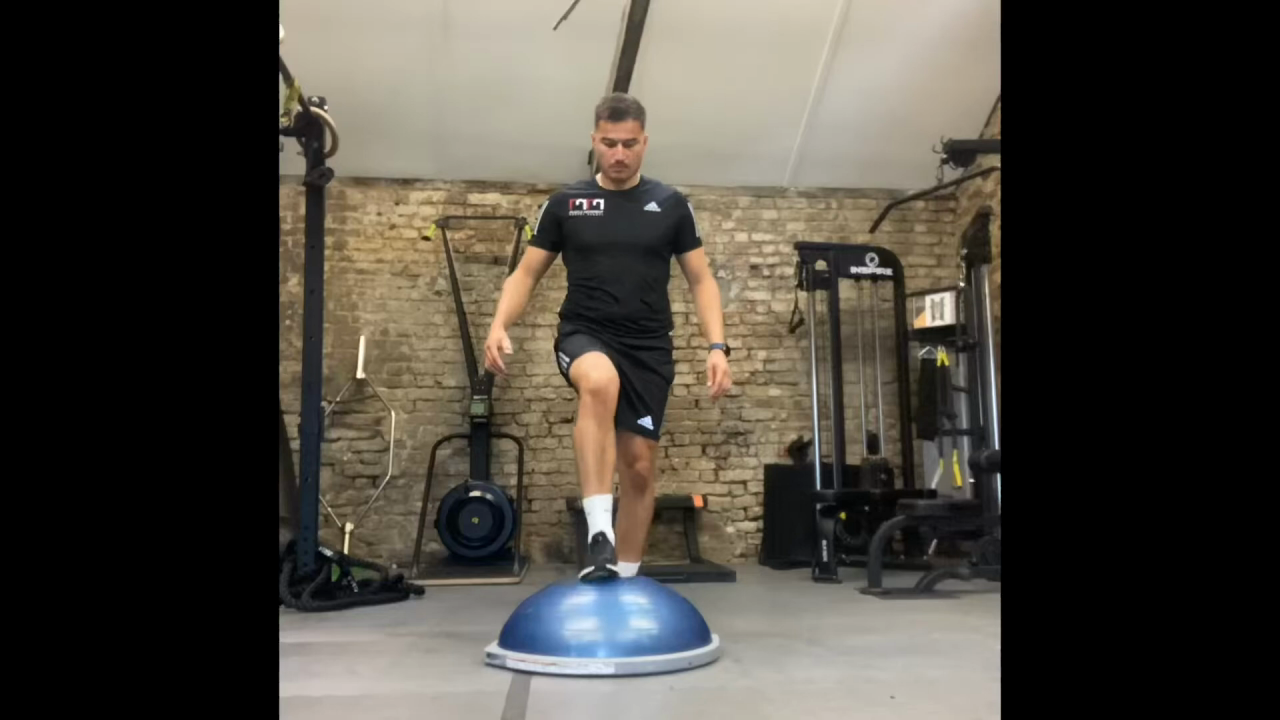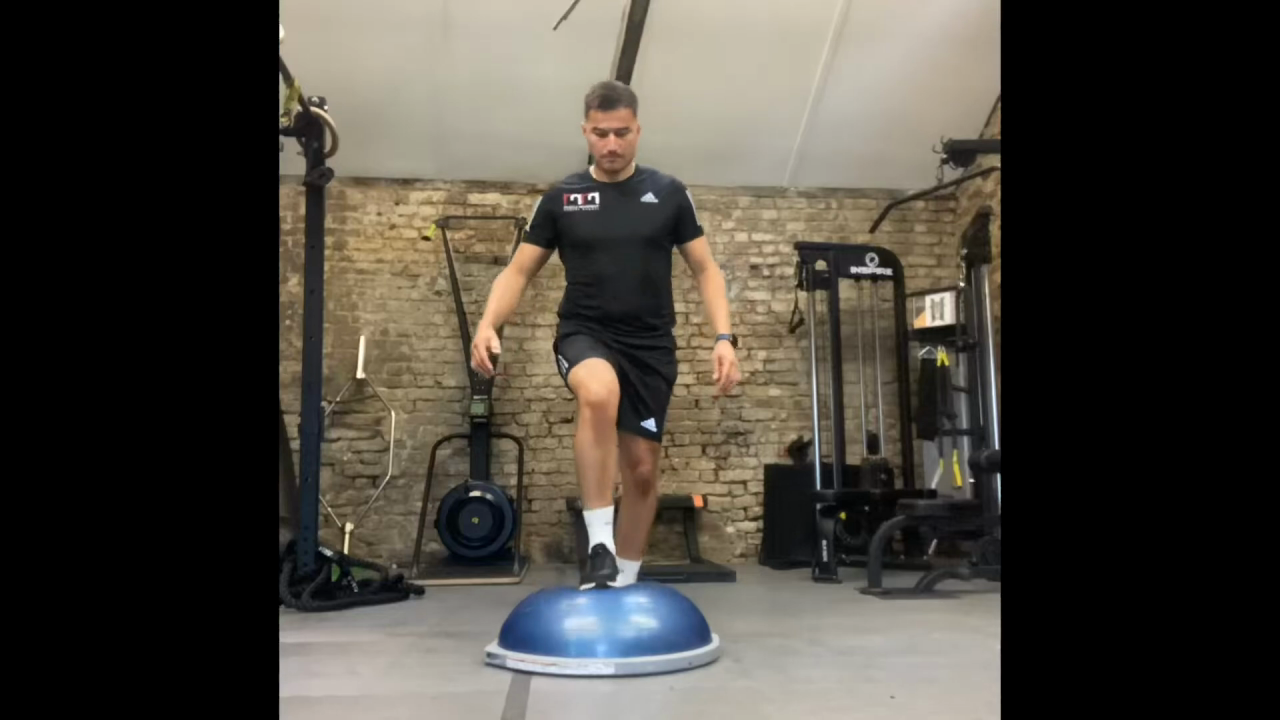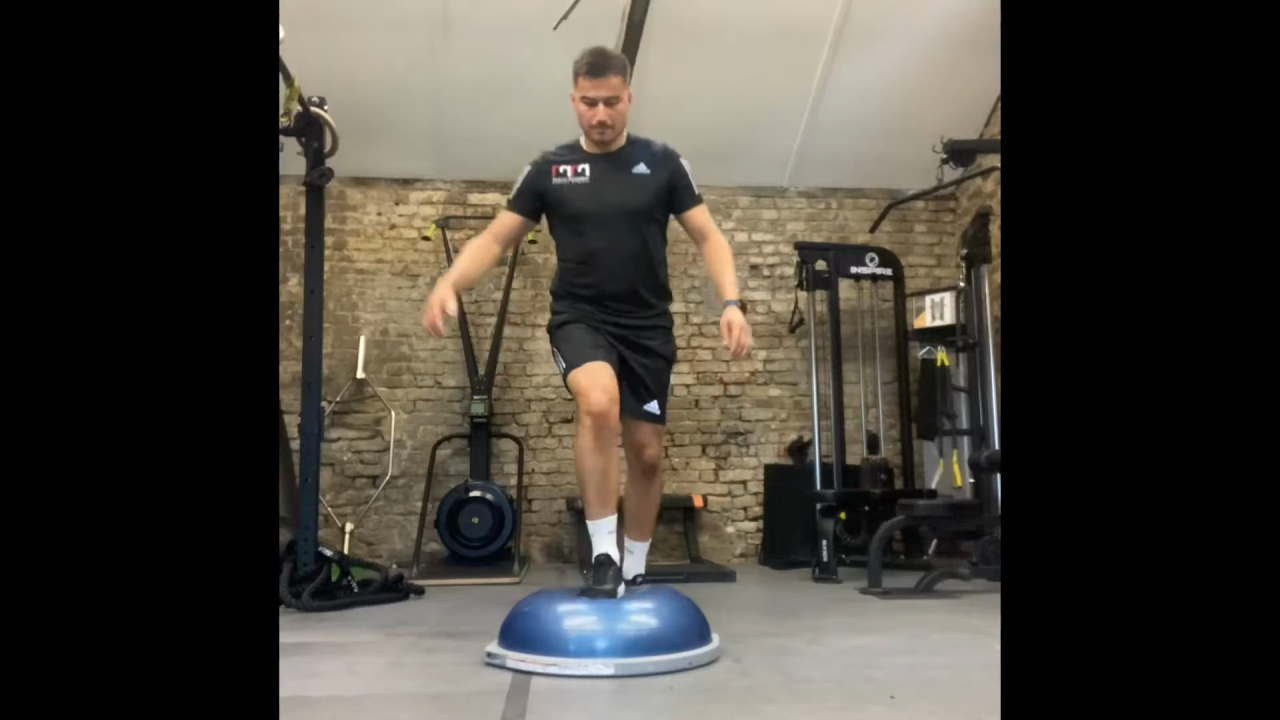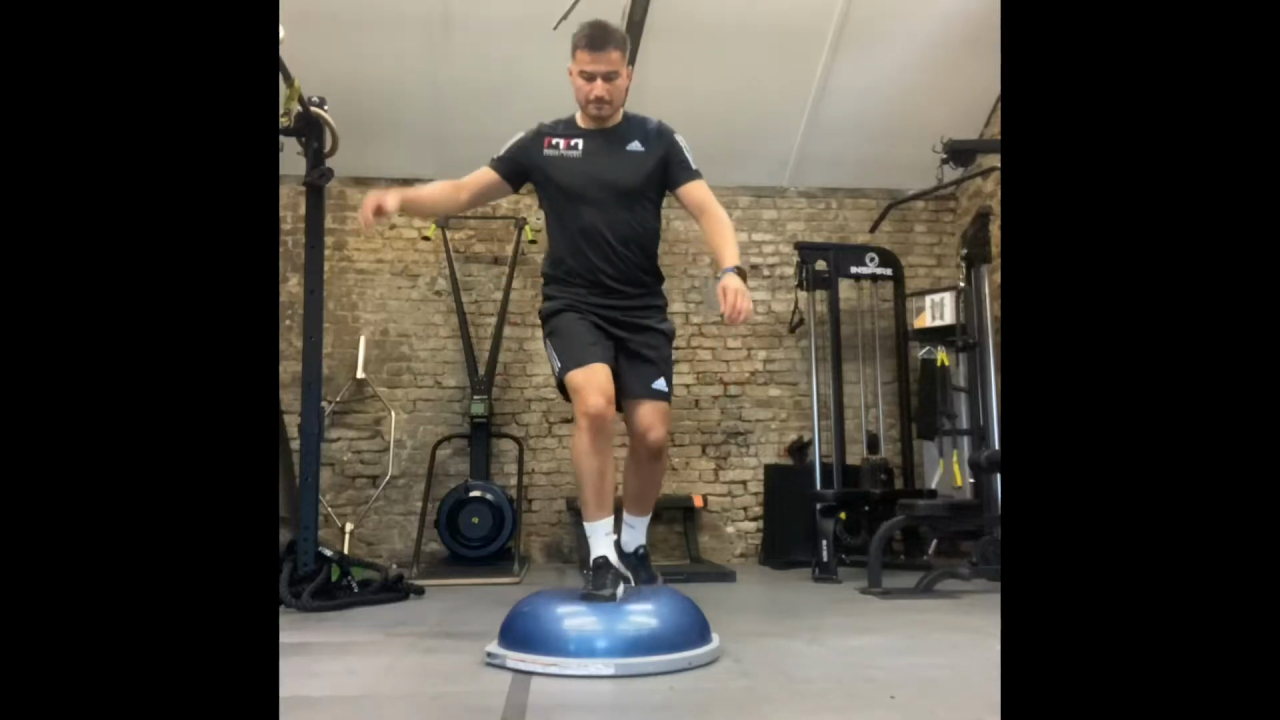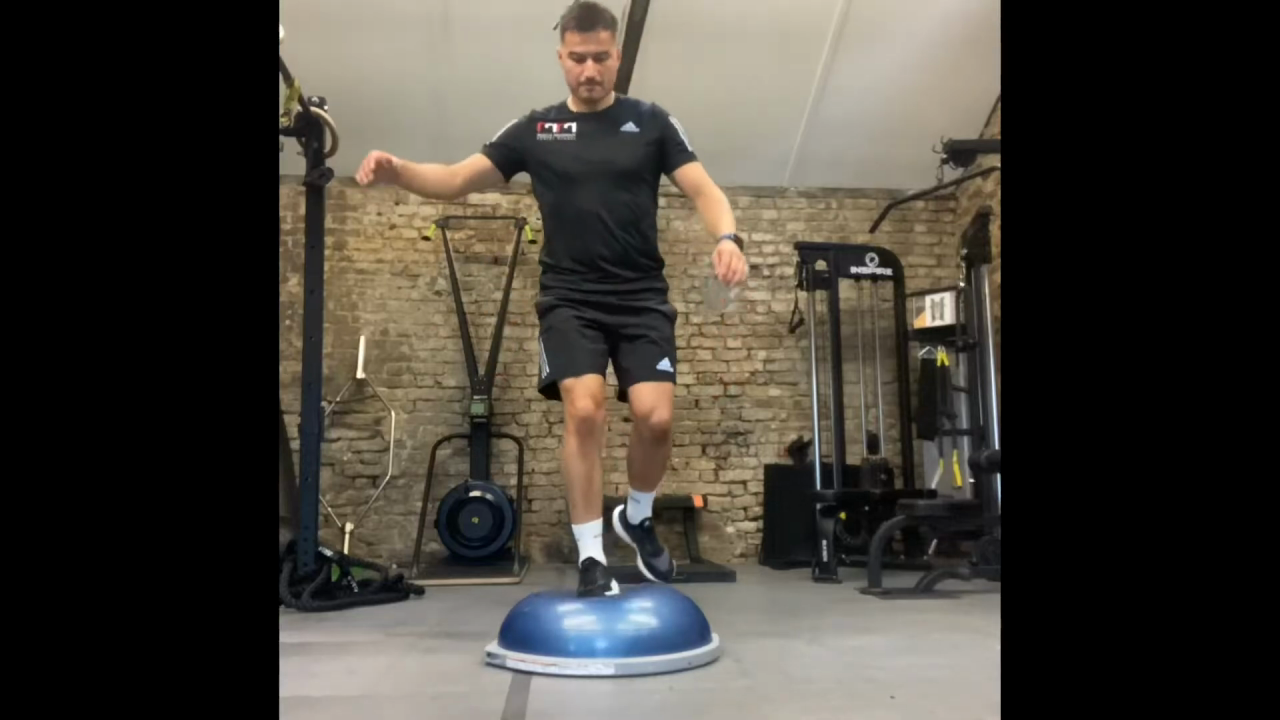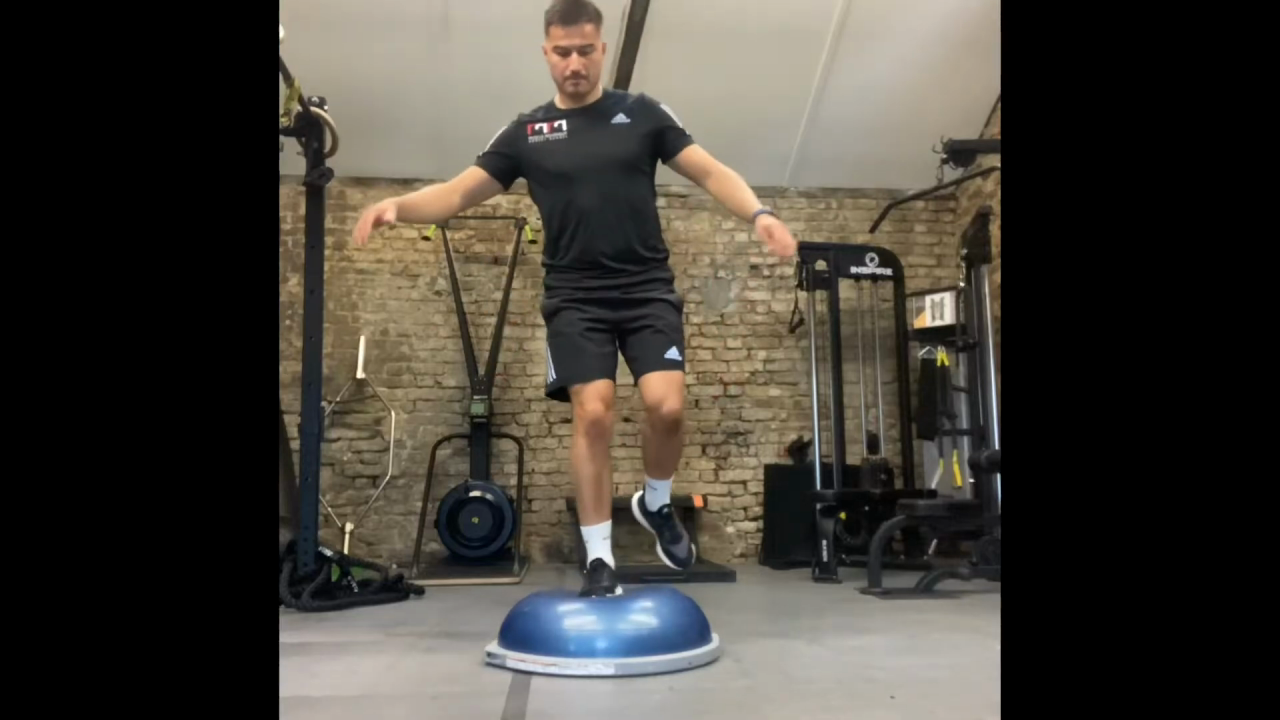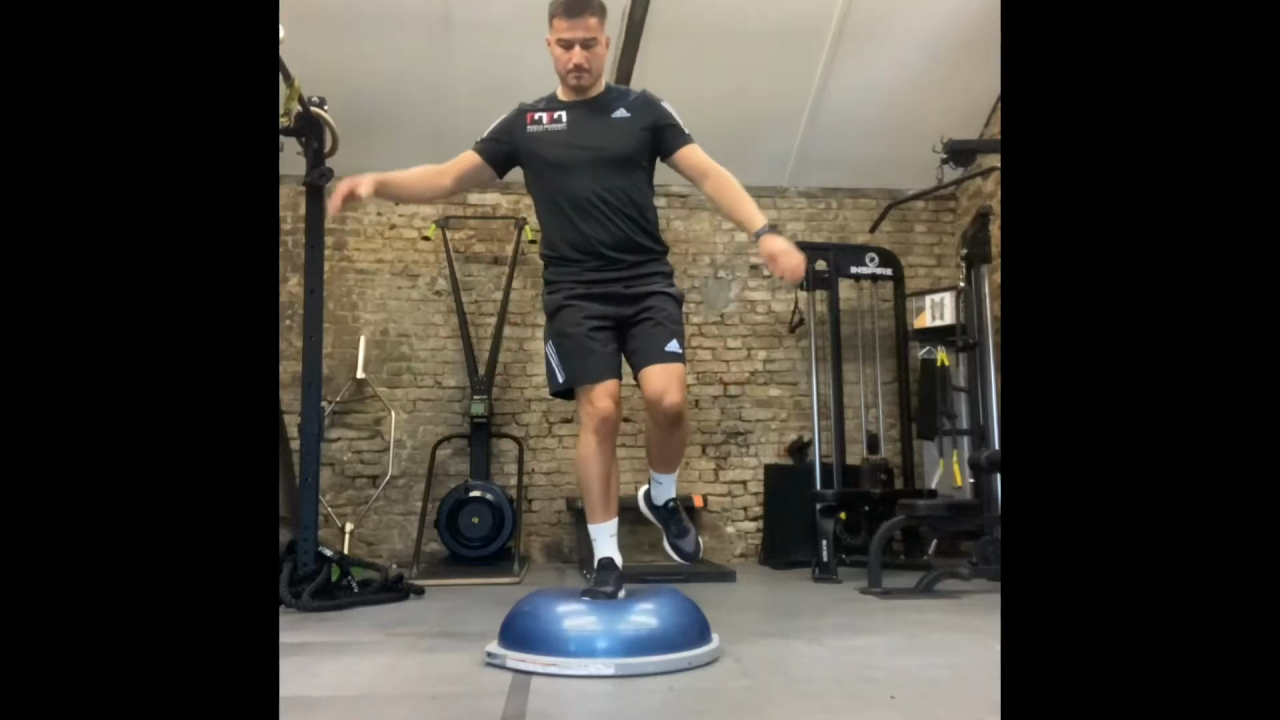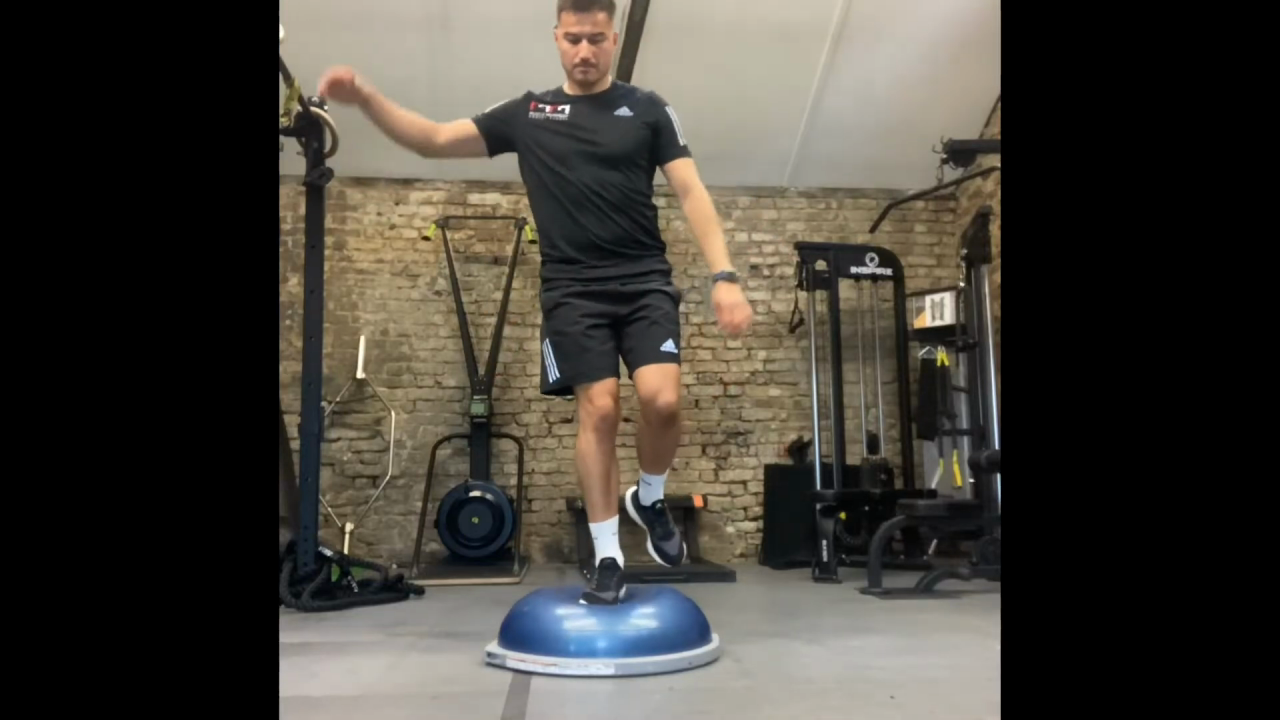
dt=0.2s
person 1, frame 1
left shoulder: (671, 204)
right shoulder: (565, 203)
left elbow: (701, 279)
right elbow: (527, 272)
left wrist: (716, 346)
right wrist: (499, 324)
left hip: (648, 347)
right hip: (585, 335)
left knee: (638, 466)
right knee: (600, 382)
left ankle: (627, 580)
right ankle: (599, 538)
person 1, frame 2
left shoulder: (668, 193)
right shoulder: (561, 198)
left elbow: (705, 268)
right elbow: (518, 271)
left wrist: (723, 337)
right wrist: (487, 323)
left hip: (651, 345)
right hip: (585, 334)
left knee: (642, 468)
right knee: (599, 394)
left ankle: (627, 581)
right ankle: (599, 548)
person 1, frame 3
left shoulder: (662, 162)
right shoulder: (549, 169)
left elbow: (708, 236)
right elbow: (494, 239)
left wrist: (731, 303)
right wrist: (448, 282)
left hip: (647, 325)
right hip: (580, 319)
left knee: (646, 454)
right knee: (600, 403)
left ankle: (634, 571)
right ankle: (603, 555)
person 1, frame 4
left shoulder: (657, 140)
right shoulder: (541, 143)
left elbow: (707, 211)
right elbow: (464, 192)
left wrist: (730, 269)
right wrist: (403, 197)
left hip: (641, 308)
right hip: (573, 304)
left knee: (651, 434)
right knee: (595, 406)
left ankle: (633, 544)
right ankle: (601, 556)
person 1, frame 5
left shoulder: (651, 122)
right shoulder: (534, 130)
left elbow: (704, 190)
right elbow: (455, 180)
left wrist: (726, 237)
right wrist: (397, 169)
left hip: (642, 296)
right hip: (569, 297)
left knee: (656, 417)
right knee: (584, 412)
left ankle: (638, 517)
right ankle: (592, 558)
person 1, frame 6
left shoulder: (642, 112)
right shoulder: (526, 133)
left elbow: (709, 171)
right elbow: (456, 194)
left wrist: (758, 214)
right wrist: (398, 206)
left hip: (647, 288)
right hip: (575, 296)
left knee: (666, 406)
right knee: (593, 414)
left ankle: (655, 504)
right ankle: (599, 558)
person 1, frame 7
left shoulder: (643, 109)
right shoulder: (526, 122)
left elbow: (706, 173)
right elbow: (449, 177)
left wrist: (763, 230)
right wrist: (379, 182)
left hip: (647, 282)
right hip: (576, 292)
left knee: (668, 399)
right knee: (599, 412)
left ankle: (662, 498)
right ankle: (606, 557)
person 1, frame 8
left shoulder: (647, 109)
right shoulder: (526, 113)
left elbow: (690, 192)
right elbow: (434, 140)
left wrist: (724, 275)
right wrist: (366, 98)
left hip: (644, 280)
right hip: (573, 287)
left knee: (662, 399)
right knee: (598, 409)
left ankle: (650, 500)
right ankle: (607, 557)
